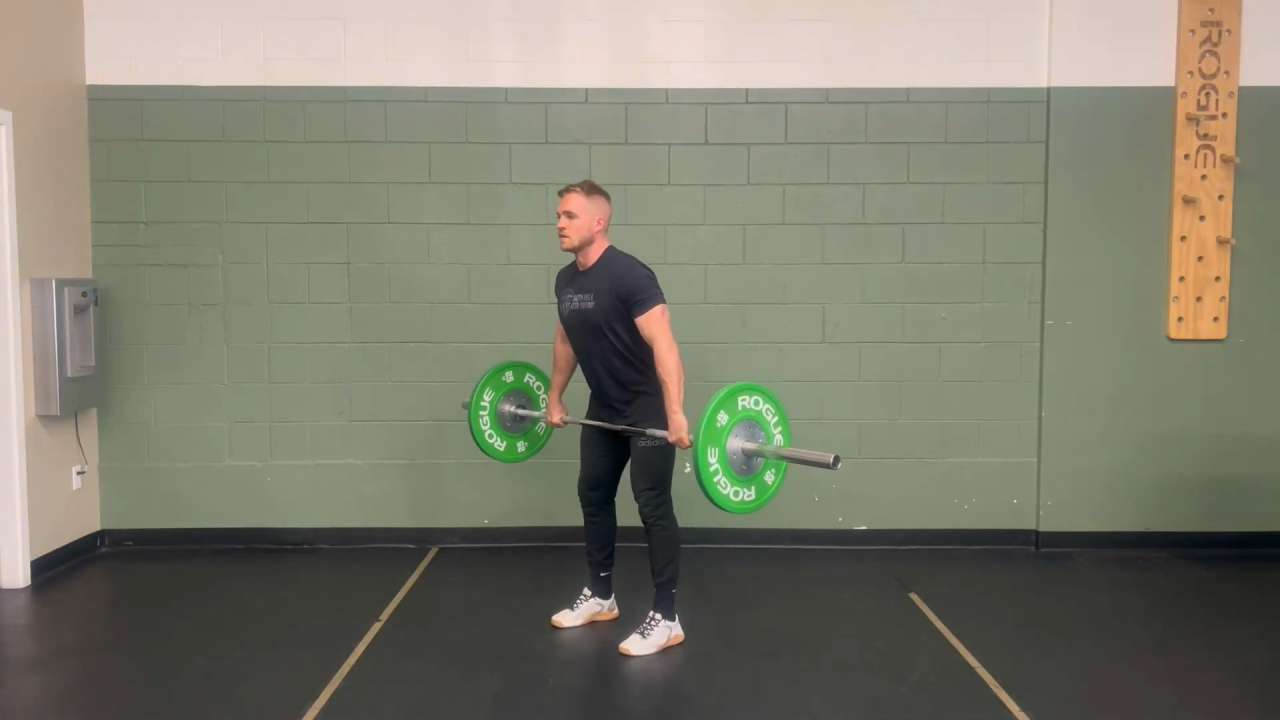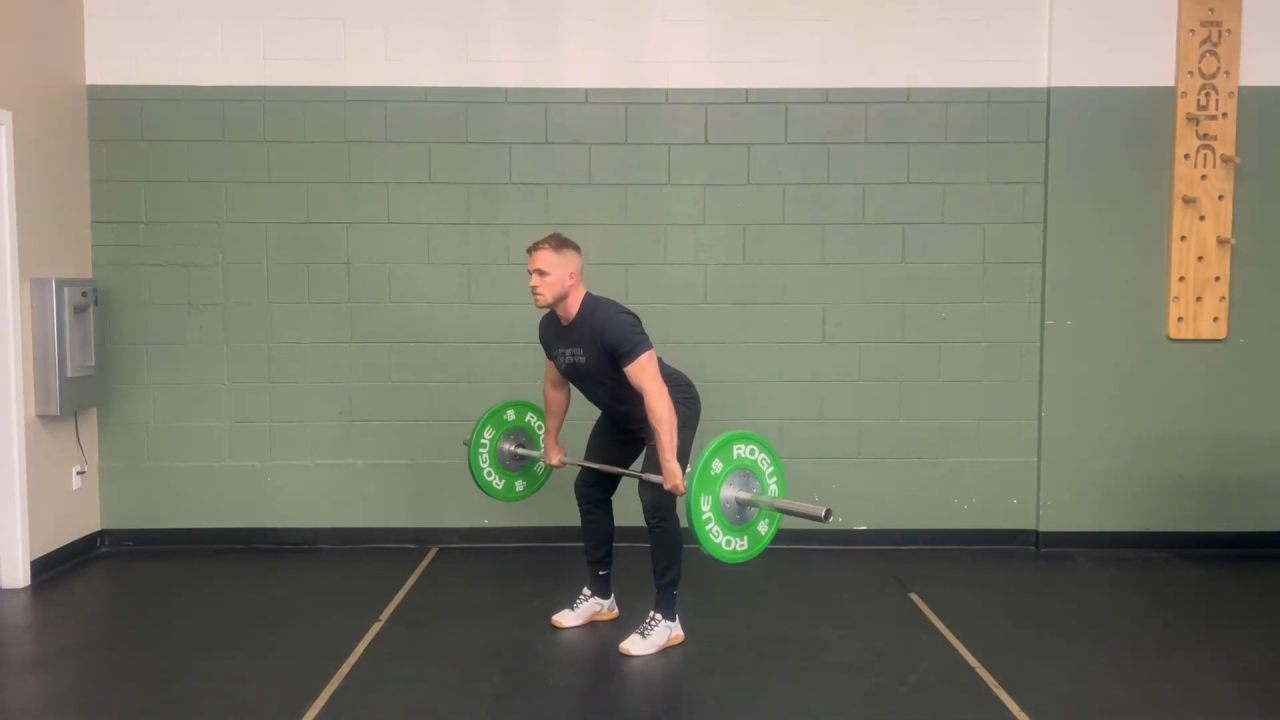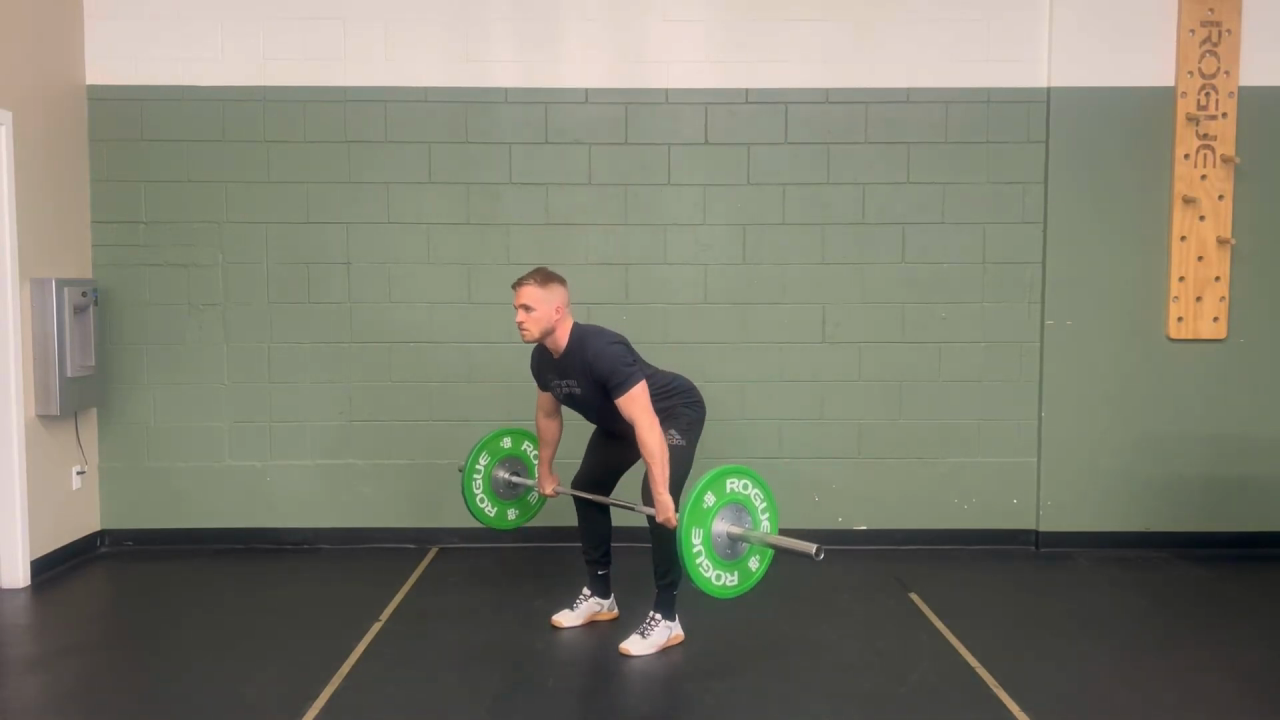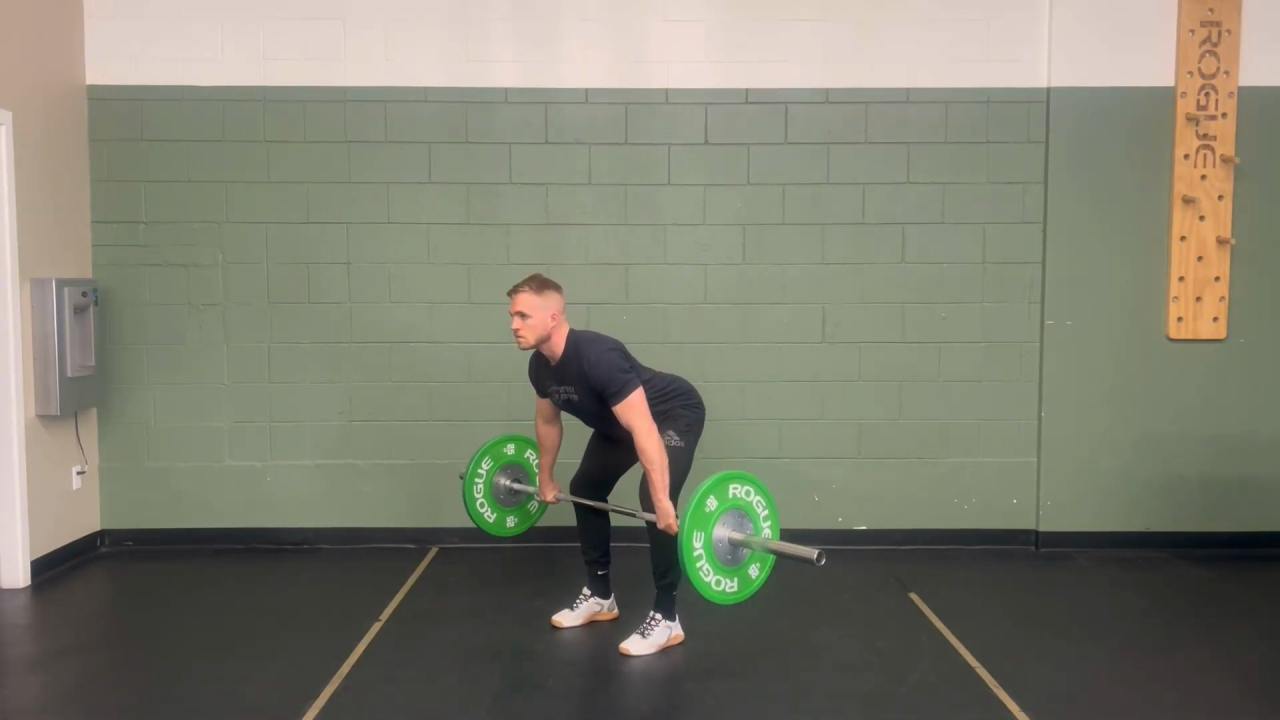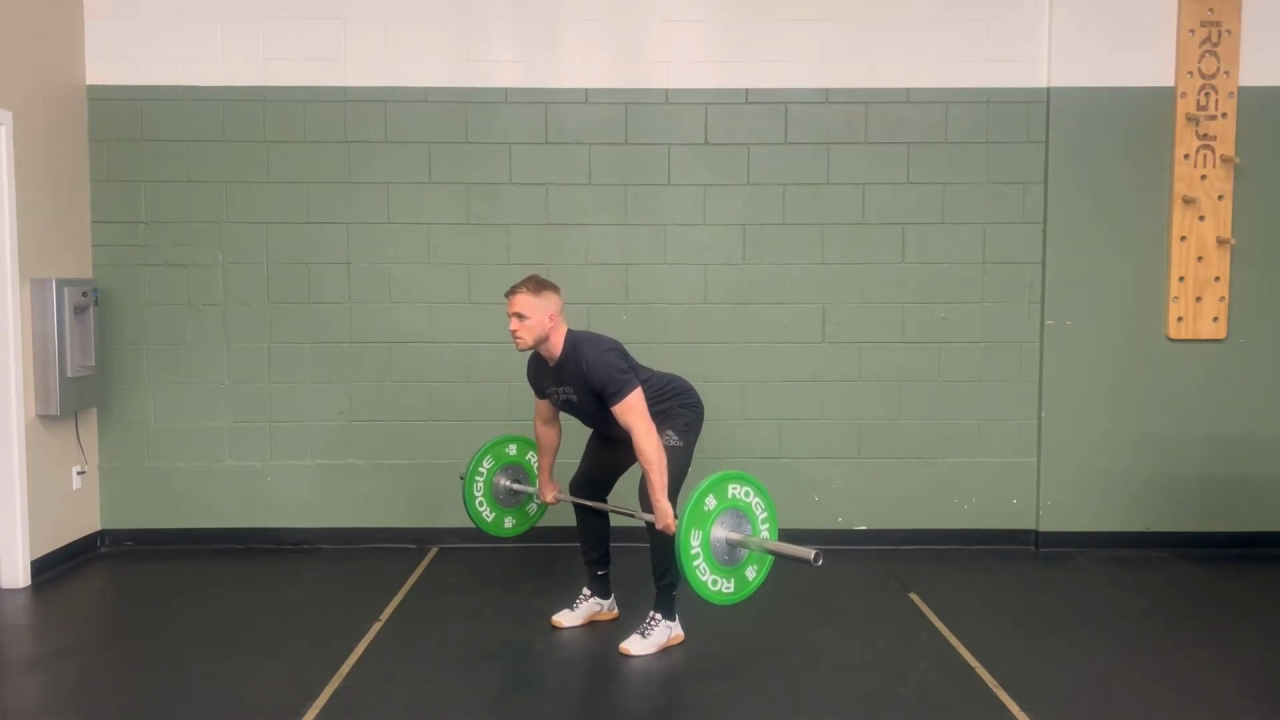
dt=0.5s
person 1, frame 1
left shoulder: (628, 275)
right shoulder: (566, 280)
left elbow: (663, 346)
right elbow: (565, 342)
left wrist: (675, 414)
right wrist: (554, 397)
left hip: (647, 410)
right hip: (604, 409)
left knee: (652, 505)
right knee: (593, 495)
left ankle: (666, 618)
right ankle: (599, 595)
person 1, frame 2
left shoulder: (611, 322)
right shoulder: (550, 329)
left elbow: (655, 391)
right elbow: (556, 386)
left wrist: (670, 462)
right wrist: (551, 441)
left hip: (671, 406)
right hip: (620, 413)
left knee: (657, 500)
right knee: (590, 488)
left ankle: (666, 619)
right ankle: (599, 596)
person 1, frame 3
left shoulder: (602, 351)
right shoulder: (542, 359)
left elbow: (646, 424)
right elbow: (548, 415)
left wrist: (662, 495)
right wrist: (544, 470)
left hip: (675, 411)
right hip: (619, 419)
left knee: (657, 505)
right knee: (586, 488)
left ankle: (666, 618)
right ankle: (599, 595)
person 1, frame 4
left shoulder: (598, 358)
right shoulder: (540, 367)
left elbow: (644, 430)
right elbow: (547, 421)
left wrist: (662, 503)
right wrist: (545, 478)
left hip: (674, 414)
right hip: (618, 420)
left knee: (654, 501)
right knee: (584, 489)
left ankle: (665, 619)
right ankle: (599, 595)
person 1, frame 5
left shoulder: (597, 357)
right shoulder: (539, 367)
left elbow: (642, 430)
right elbow: (547, 422)
left wrist: (661, 502)
right wrist: (545, 478)
left hip: (673, 413)
right hip: (616, 421)
left knee: (654, 501)
right knee: (584, 489)
left ankle: (665, 618)
right ankle: (599, 595)
